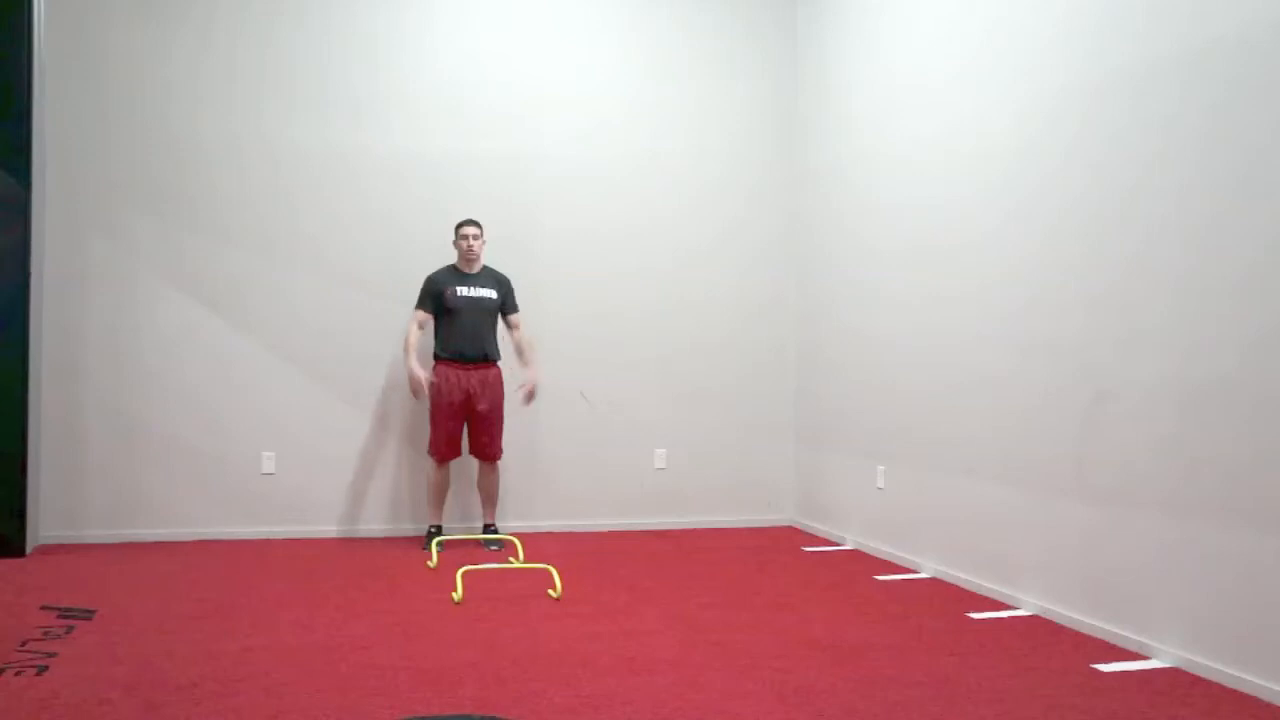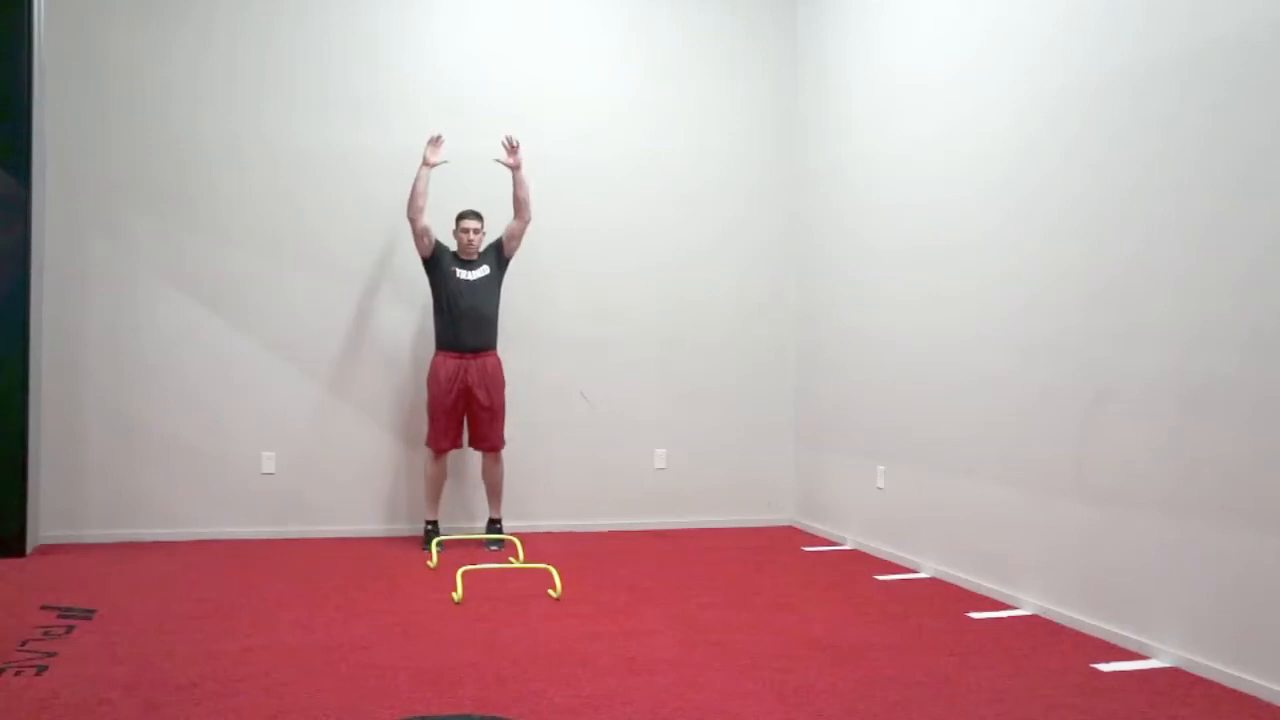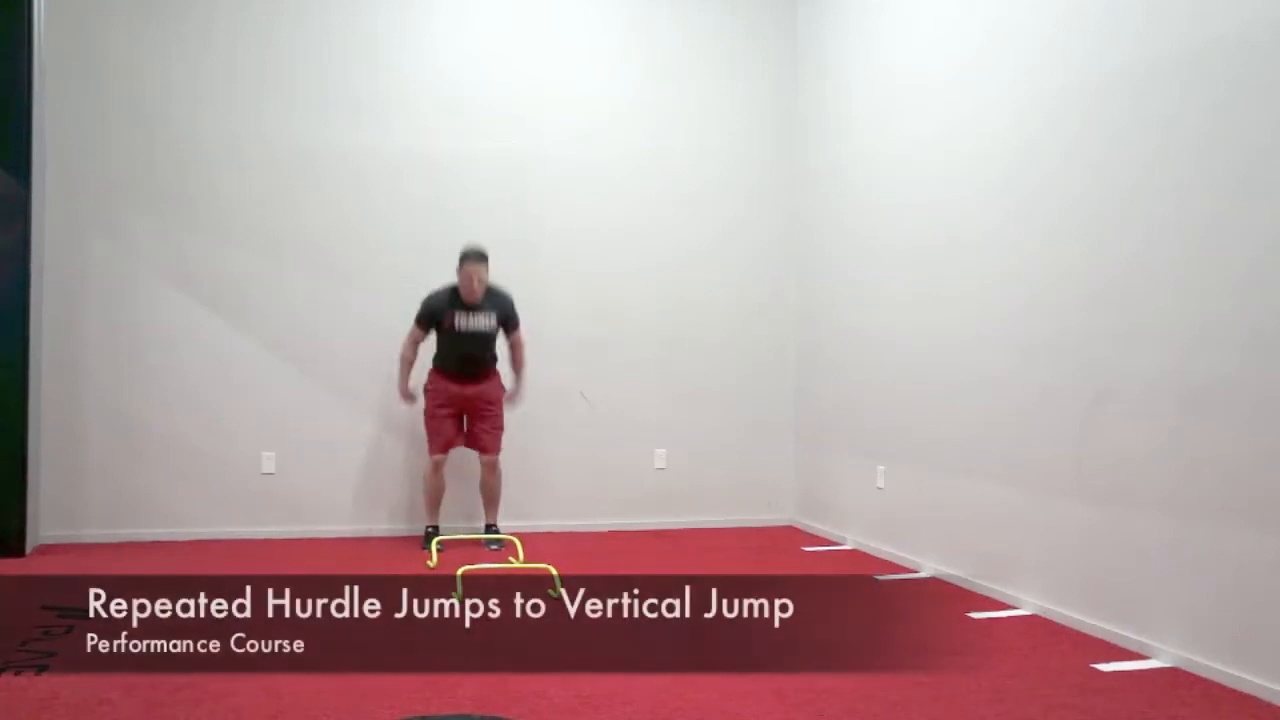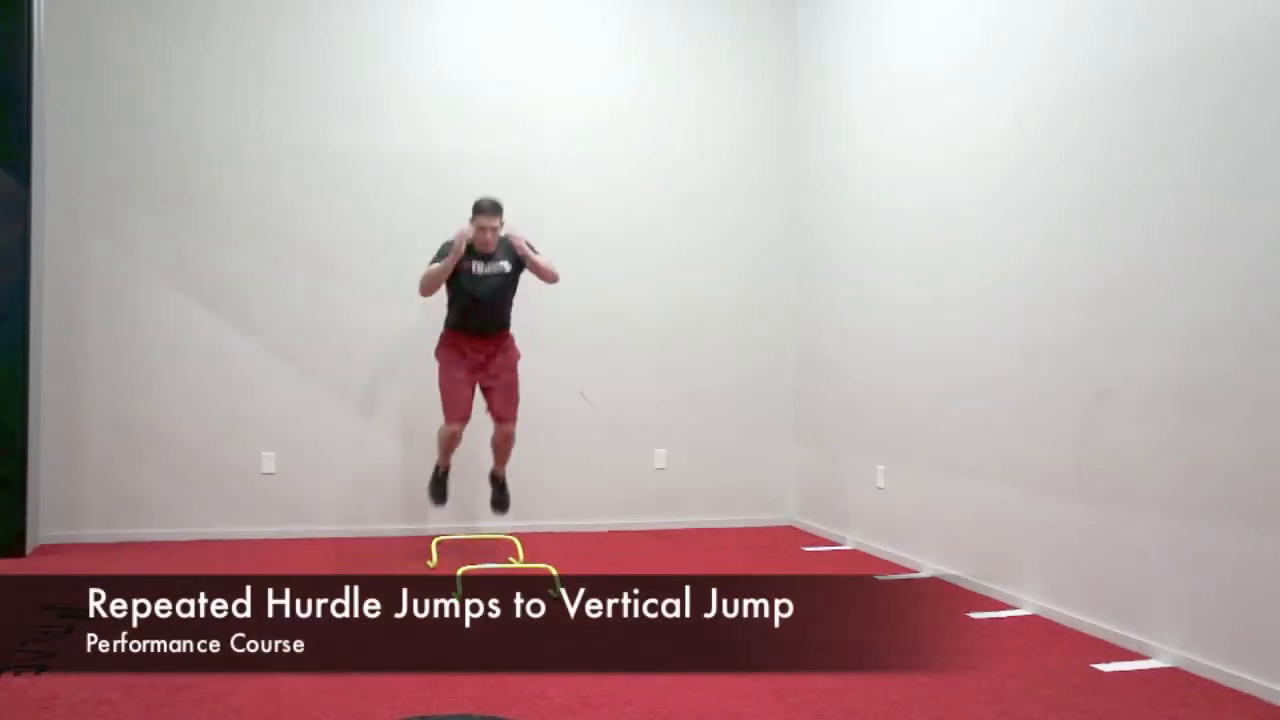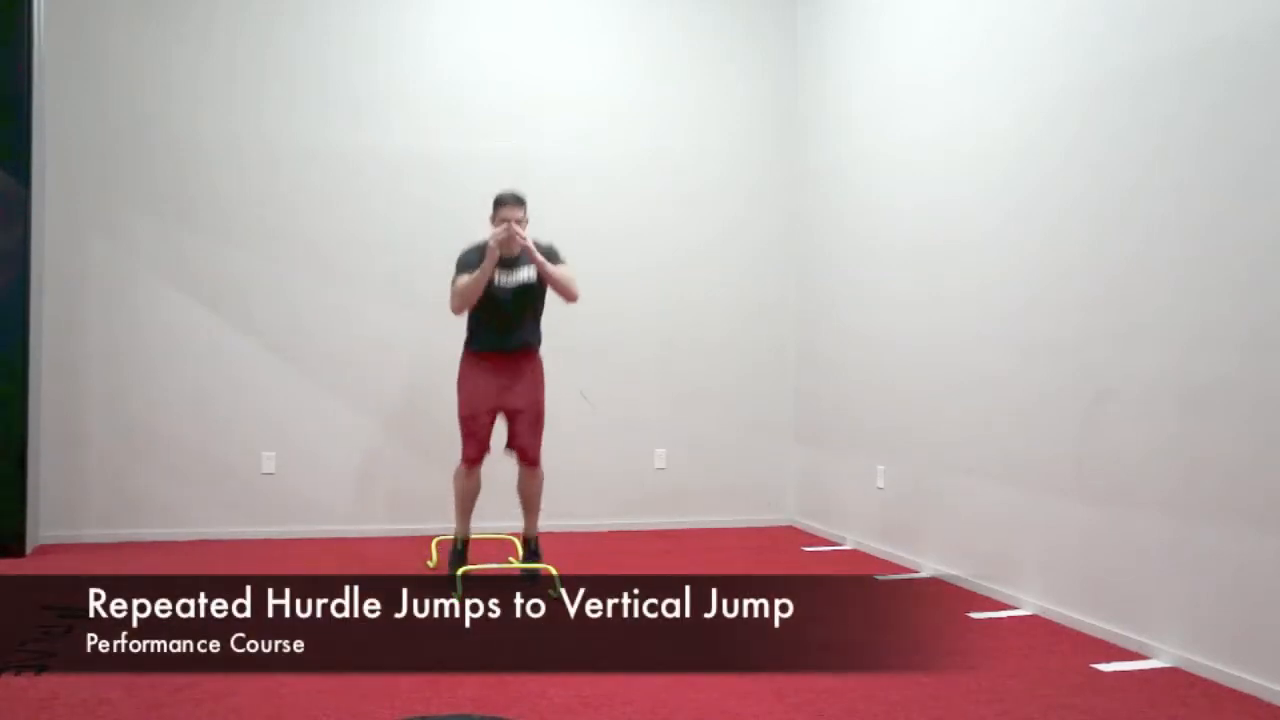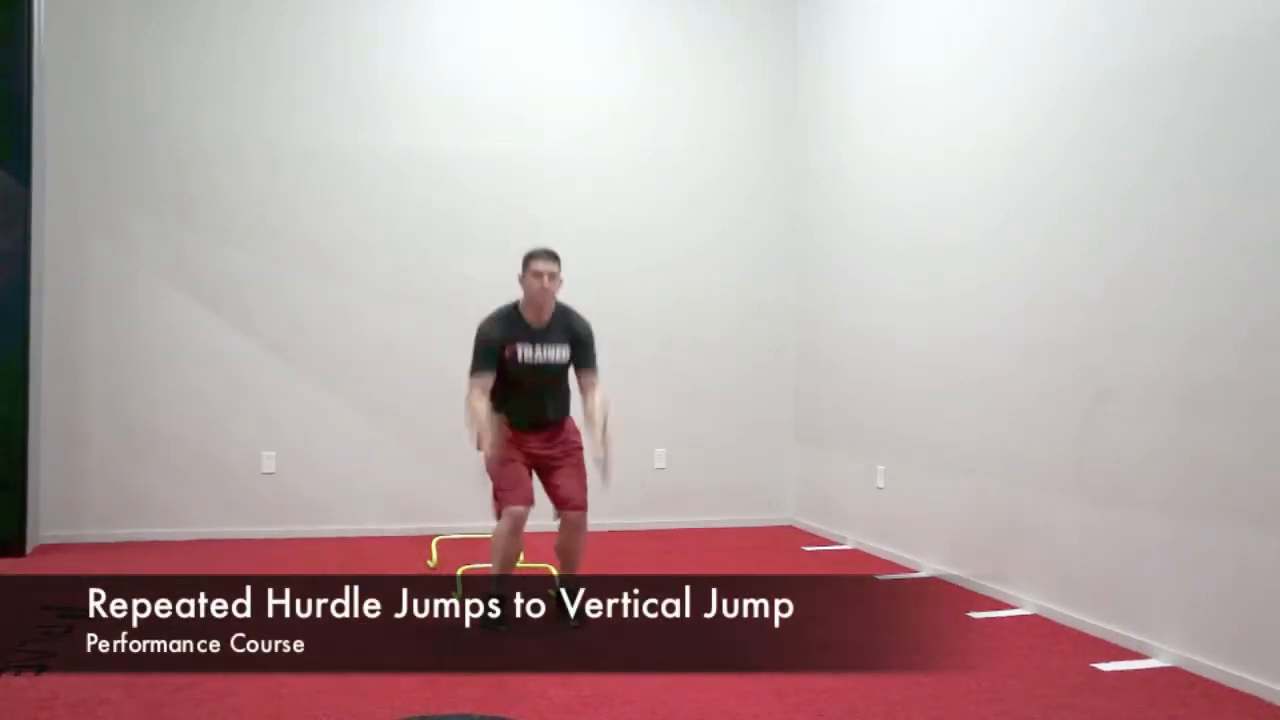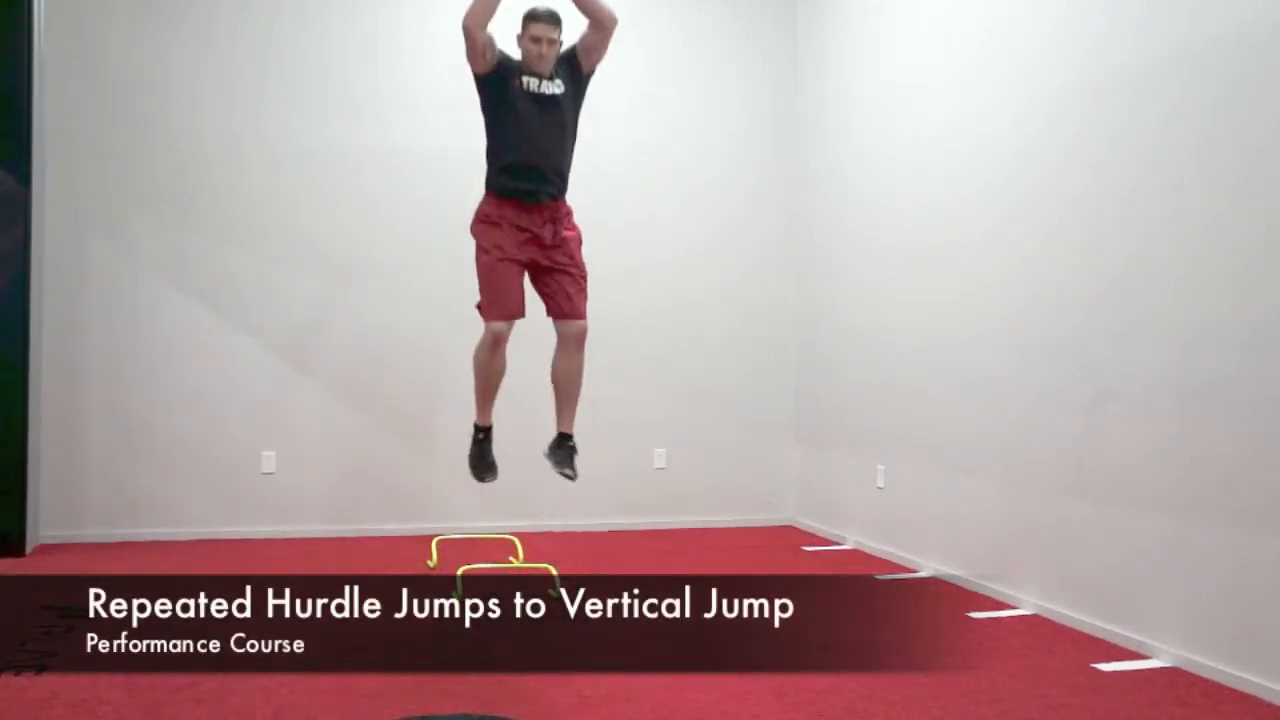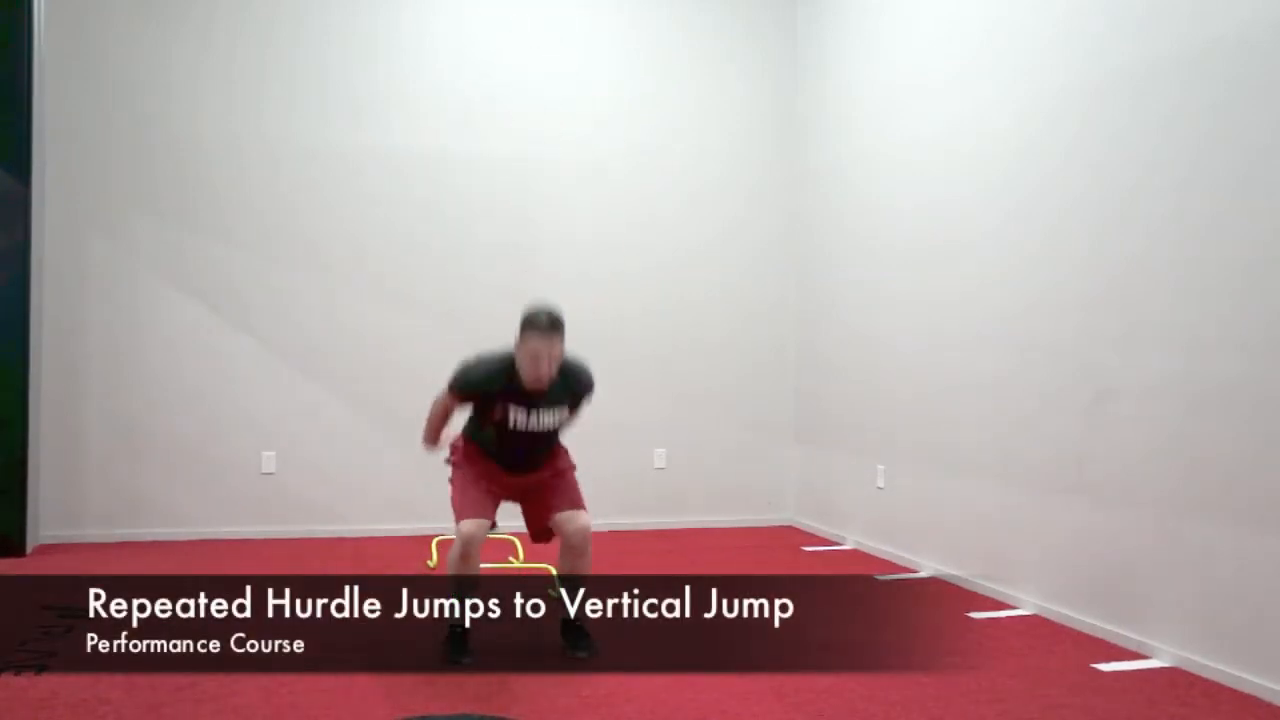
dt=0.5s
person 1, frame 1
left shoulder: (499, 281)
right shoulder: (438, 280)
left elbow: (516, 328)
right elbow: (417, 326)
left wrist: (529, 370)
right wrist: (413, 365)
left hip: (488, 376)
right hip: (447, 375)
left knee: (489, 457)
right knee: (442, 457)
left ankle: (489, 527)
right ankle: (434, 528)
person 1, frame 2
left shoulder: (496, 259)
right shoulder: (439, 260)
left elbow: (522, 218)
right elbow: (416, 218)
left wrist: (517, 170)
right wrist: (426, 168)
left hip: (486, 365)
right hip: (446, 365)
left knee: (492, 449)
right knee: (439, 449)
left ankle: (495, 523)
right ankle: (431, 524)
person 1, frame 3
left shoulder: (501, 302)
right shoulder: (438, 302)
left elbow: (516, 342)
right elbow: (412, 341)
left wrist: (518, 383)
right wrist: (403, 382)
left hip: (485, 385)
right hip: (444, 384)
left knee: (490, 457)
right knee: (437, 457)
left ankle: (491, 526)
right ankle: (431, 528)
person 1, frame 4
left shoulder: (516, 250)
right shoulder: (453, 249)
left elbow: (551, 276)
right elbow: (426, 288)
left wrist: (526, 252)
right wrist: (455, 254)
left hip: (500, 347)
right hip: (458, 348)
left knee: (506, 426)
right knee: (454, 426)
left ankle: (498, 475)
right ankle: (441, 468)
person 1, frame 5
left shoulder: (543, 253)
right shoulder: (474, 257)
left elbow: (571, 293)
right elbow: (457, 304)
left wrist: (534, 254)
right wrist: (490, 259)
left hip: (526, 370)
right hip: (479, 368)
left knee: (529, 461)
right knee: (471, 460)
left ankle: (531, 540)
right ankle: (461, 541)
person 1, frame 6
left shoulder: (575, 326)
right shoulder: (496, 327)
left elbow: (591, 387)
right elbow: (478, 391)
left wrist: (597, 435)
right wrist: (484, 436)
left hip: (556, 433)
right hip: (507, 436)
left knee: (575, 514)
right knee: (514, 514)
left ankle: (569, 596)
right ankle: (497, 599)
person 1, frame 7
left shoulder: (571, 73)
right shoulder: (499, 73)
left hip: (556, 220)
right hip: (502, 220)
left knee: (574, 331)
right knee: (497, 331)
left ankle: (564, 439)
right ankle: (482, 433)
person 1, frame 8
left shoulder: (577, 379)
right shoulder: (483, 374)
right elbow: (445, 401)
right wrist: (430, 441)
left hip: (543, 465)
right hip: (482, 462)
left knee: (579, 533)
right knee: (470, 536)
left ankle: (571, 622)
right ankle: (459, 627)
